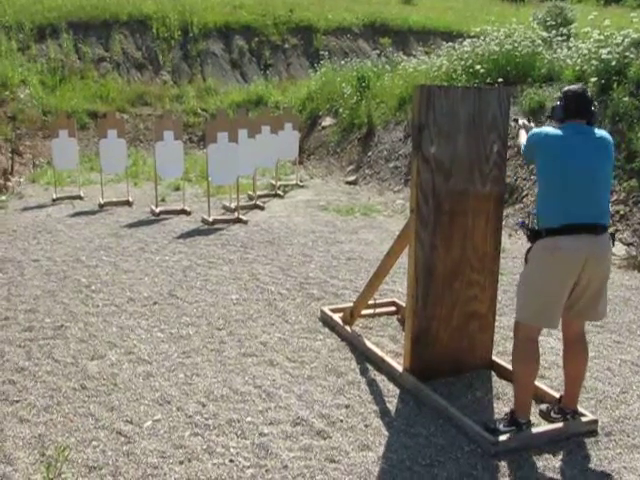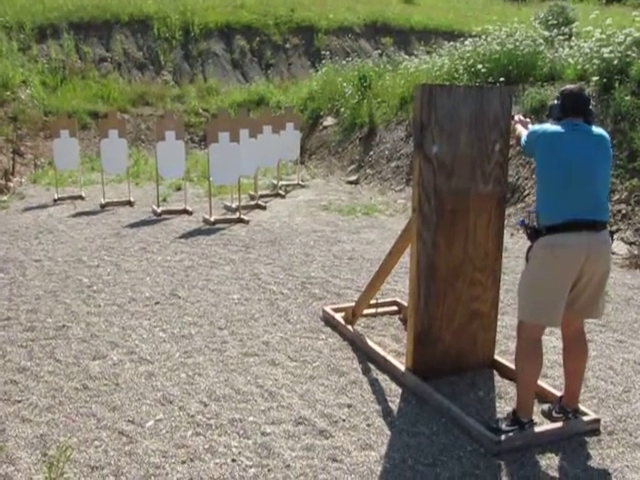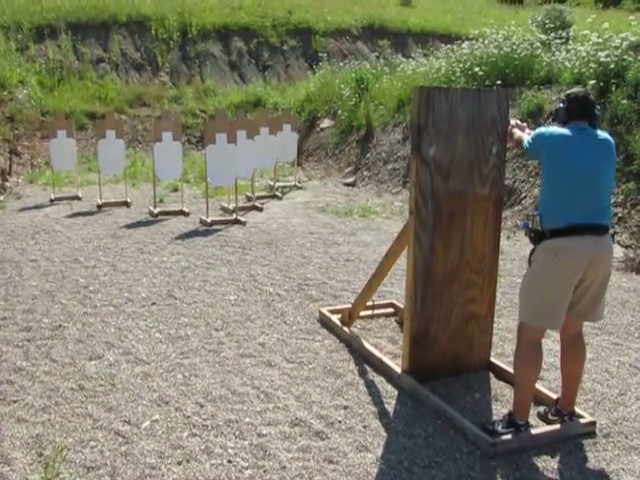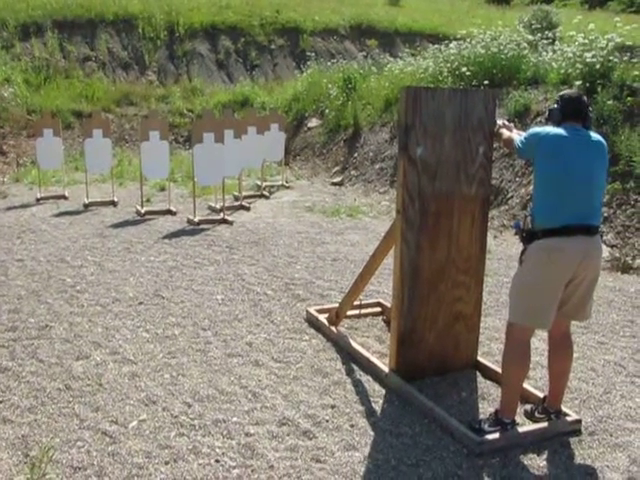
dt=1s
person 1, frame 1
left shoulder: (543, 138)
right shoulder: (605, 142)
left elbow: (524, 150)
left wrist: (523, 131)
left hip: (556, 246)
right hip: (598, 245)
left knee: (526, 331)
right knee: (574, 329)
left ankle: (520, 417)
right ankle: (568, 407)
person 1, frame 2
left shoulder: (544, 135)
right shoulder: (601, 139)
left elbow: (525, 140)
left wrist: (520, 126)
left hip: (557, 243)
right hip: (597, 242)
left knee: (529, 331)
right knee: (573, 326)
left ankle: (522, 416)
right ankle: (569, 405)
person 1, frame 3
left shoulder: (550, 138)
right shoulder: (606, 143)
left elbow: (523, 143)
left wrist: (516, 130)
right wrist: (528, 131)
left hip: (560, 247)
right hip: (600, 246)
left knee: (530, 333)
right knee: (572, 330)
left ankle: (519, 419)
right ankle: (565, 409)
person 1, frame 4
left shoulder: (544, 138)
right shoulder: (598, 145)
left elbow: (513, 143)
left wrist: (503, 131)
right wrist: (516, 131)
left hip: (551, 247)
right hip: (590, 246)
left knee: (518, 332)
right knee: (560, 328)
left ankle: (505, 417)
right ankle: (552, 407)
